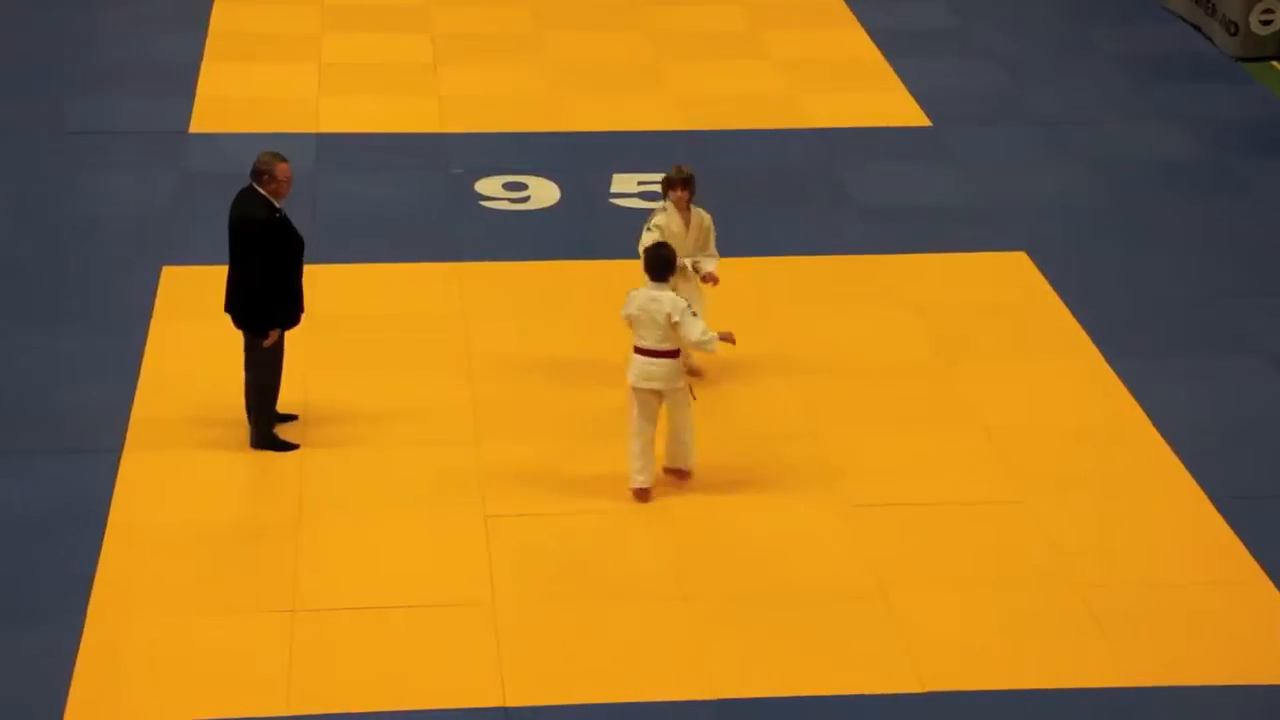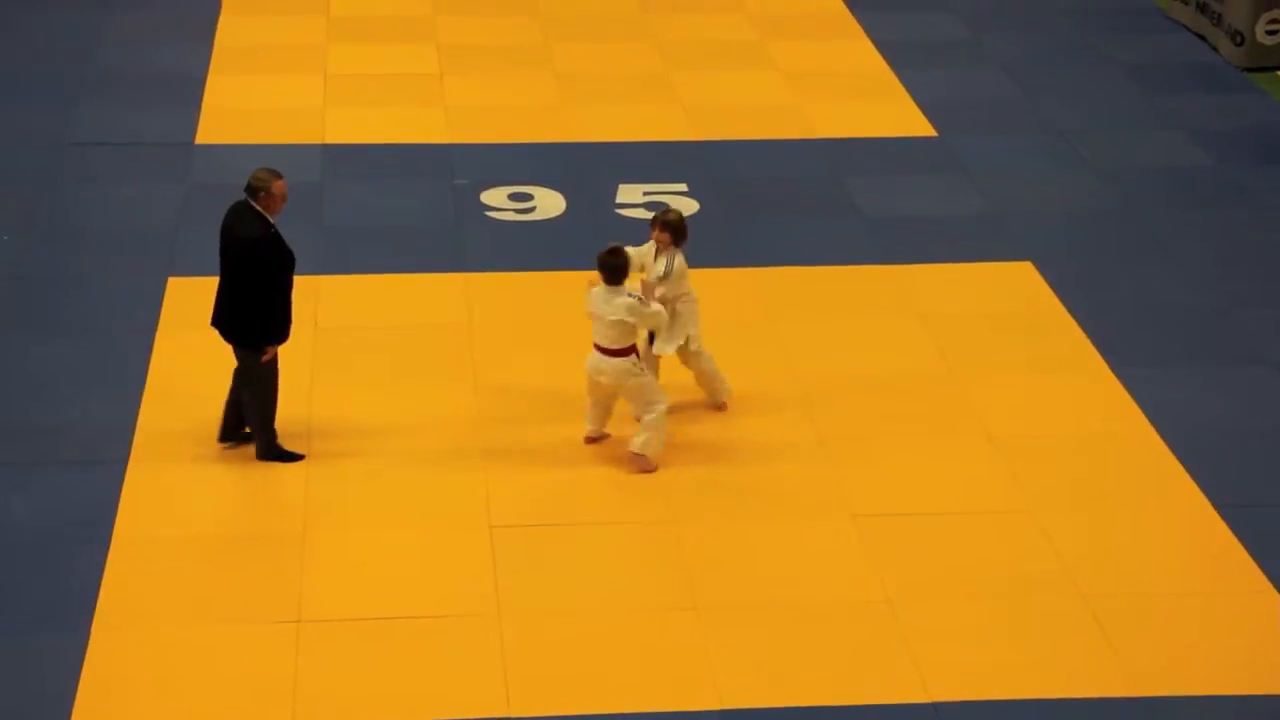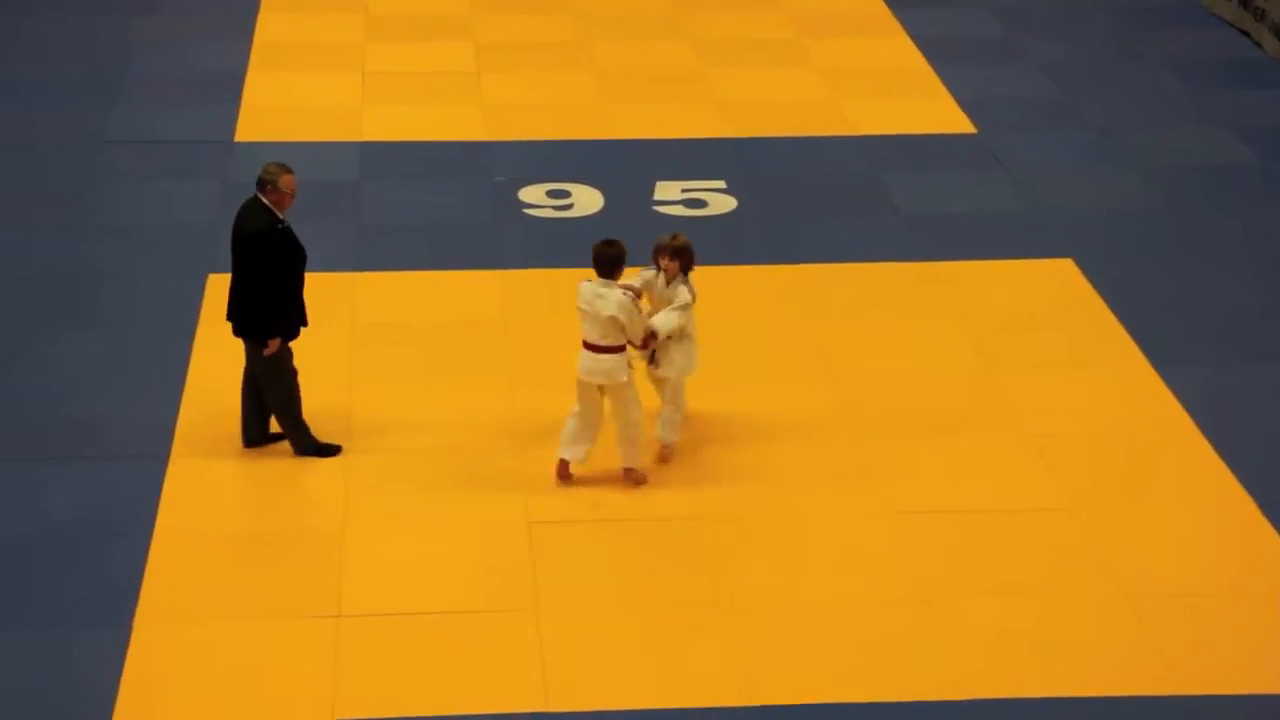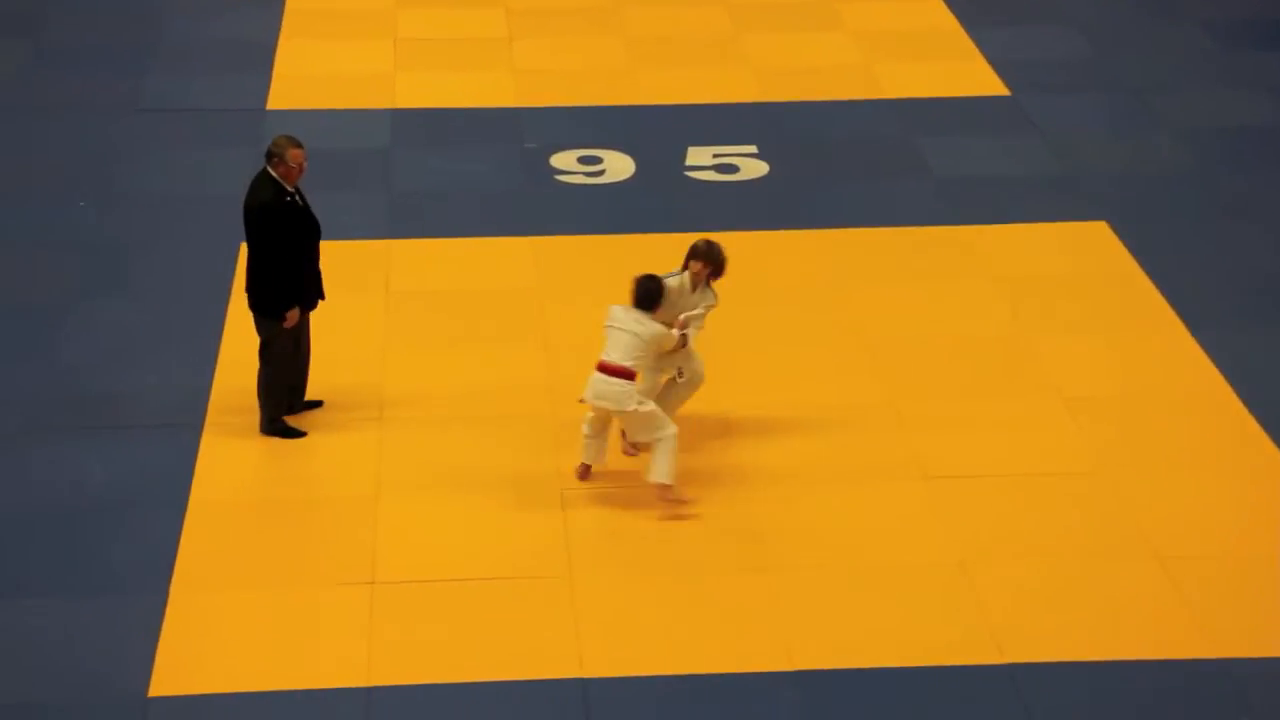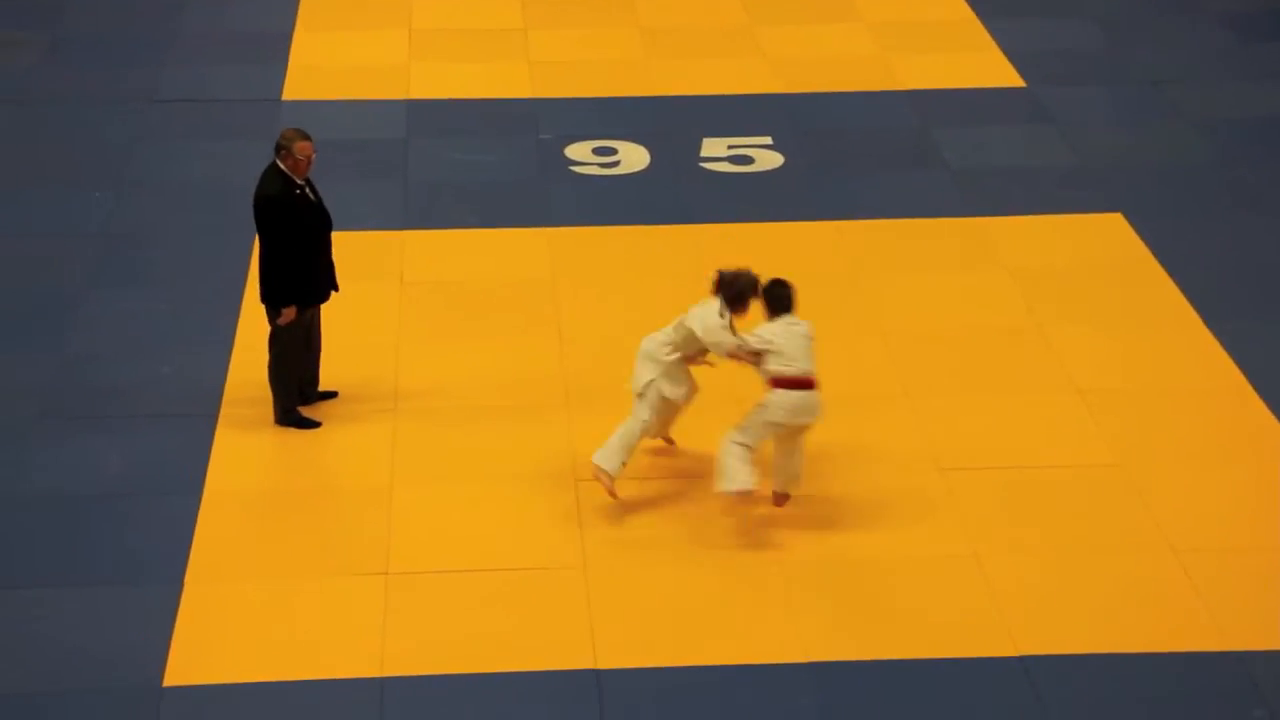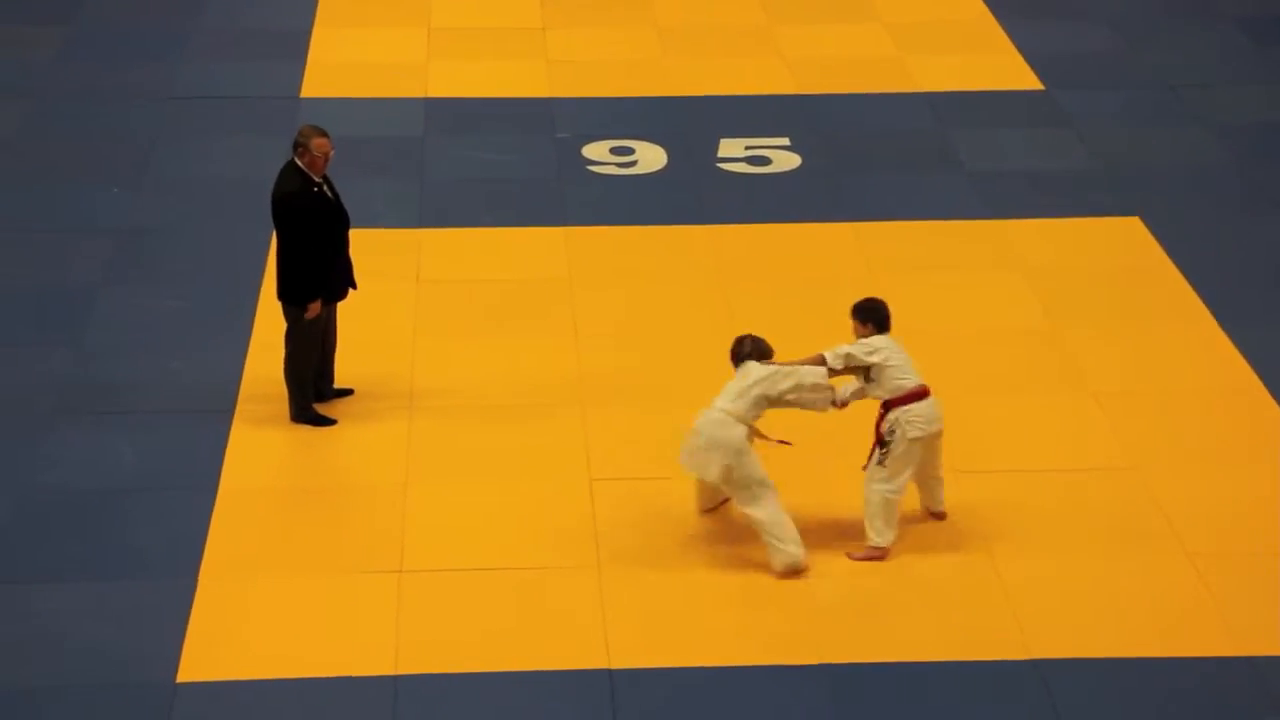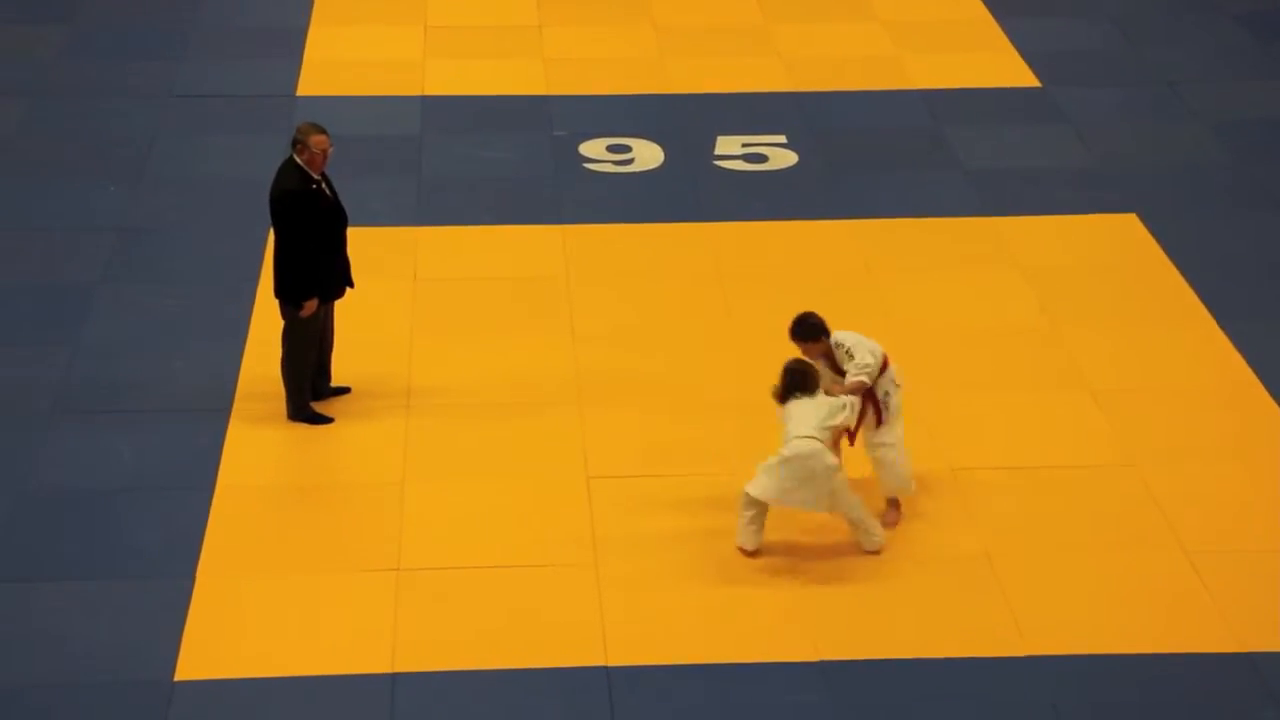
dt=0.5s
person 1, frame 1
left shoulder: (248, 197)
right shoulder: (261, 218)
right elbow: (262, 275)
right wrist: (271, 322)
left hip: (250, 300)
right hip: (260, 306)
left knee: (259, 364)
right knee: (265, 366)
left ankle: (263, 413)
right ankle: (262, 433)
person 1, frame 2
left shoulder: (238, 211)
right shoulder: (258, 237)
right elbow: (260, 292)
right wrist: (270, 337)
left hip: (237, 313)
right hip: (251, 322)
left knee: (248, 374)
right knee: (261, 380)
left ankle: (232, 429)
right ankle: (266, 445)
person 1, frame 3
left shoulder: (253, 209)
right shoulder: (260, 229)
right elbow: (260, 286)
right wrist: (270, 332)
left hip: (256, 314)
right hip: (262, 319)
left knee: (259, 373)
right knee: (281, 377)
left ankle: (254, 433)
right ankle: (302, 440)
person 1, frame 4
left shoulder: (279, 184)
right shoulder: (266, 201)
right elbow: (270, 259)
right wrist: (288, 303)
left hip: (291, 287)
right hip: (275, 294)
left knee: (297, 348)
right knee: (277, 354)
left ankle: (292, 400)
right ankle: (271, 419)
person 1, frame 5
left shoulder: (294, 176)
right shoulder: (274, 194)
right elbow: (278, 253)
left wrist: (310, 286)
right wrist: (287, 300)
left hip: (305, 279)
right hip: (287, 286)
left knee: (308, 341)
right knee: (287, 346)
left ankle: (307, 390)
right ankle: (286, 411)
person 1, frame 6
left shoulder: (313, 174)
right shoulder: (292, 191)
right elbow: (297, 249)
right wrist: (311, 295)
left hip: (322, 275)
right hip: (305, 283)
left knee: (325, 337)
right knee: (303, 344)
left ankle: (322, 388)
right ankle: (301, 408)
person 1, frame 7
left shoulder: (311, 171)
right shoulder: (290, 188)
right elbow: (295, 247)
right wrist: (307, 293)
left hip: (320, 273)
right hip: (302, 281)
left knee: (322, 337)
right knee: (300, 343)
left ankle: (319, 387)
right ankle: (298, 407)
person 2, frame 1
left shoulder: (633, 297)
right shoulder: (678, 302)
right elbow: (696, 339)
right wrist: (720, 337)
left hip: (641, 367)
right hip: (669, 368)
left knee: (642, 428)
right knee: (679, 420)
left ankle: (641, 483)
right ankle: (678, 465)
person 2, frame 2
left shoulder: (594, 296)
right shoulder: (632, 302)
right elbow: (658, 320)
right wrist: (649, 298)
left hip: (597, 361)
right hip: (624, 367)
left knee: (600, 398)
right knee: (655, 405)
left ankle: (594, 432)
right ankle: (640, 453)
person 2, frame 3
left shoulder: (583, 289)
right shoulder: (625, 301)
right elbow: (638, 336)
left hip: (588, 361)
right hip: (615, 365)
left knee: (584, 413)
right knee: (629, 416)
left ankle: (565, 461)
right ankle: (630, 468)
person 2, frame 4
left shoulder: (614, 313)
right shoulder: (658, 331)
right elbow: (672, 344)
right wrist: (678, 330)
left hip: (598, 382)
right hip: (623, 391)
left knee: (595, 423)
right knee: (665, 434)
left ankle: (586, 465)
right ankle: (664, 485)
person 2, frame 5
left shoulder: (765, 333)
right shoulder: (805, 328)
left hip: (784, 400)
right hip: (808, 399)
left knee: (736, 443)
right knee: (789, 445)
left ankle: (740, 489)
right ankle: (781, 489)
person 2, frame 6
left shoulder: (870, 347)
right shoulder: (885, 348)
left elbow: (827, 361)
right elbow: (863, 384)
left wrist: (786, 365)
right wrist: (835, 399)
left hip: (907, 418)
right hip: (927, 410)
left knee: (881, 479)
right knee: (926, 467)
left ankle: (878, 545)
right ankle: (936, 507)
person 2, frame 7
left shoulder: (847, 346)
right shoulder: (819, 352)
left elbow: (862, 381)
right elbow: (826, 384)
left wrist: (836, 391)
left hip: (878, 381)
right hip: (848, 388)
left knee: (881, 439)
left ankle: (893, 500)
person 3, frame 1
left shoulder: (702, 218)
right shoulder: (660, 218)
left elbow: (707, 251)
right elbow: (647, 248)
left wrist: (708, 271)
left hip: (687, 276)
left ankle: (685, 360)
person 3, frame 2
left shoulder: (672, 262)
right shoulder: (652, 248)
left elbow: (653, 291)
right elbow: (635, 256)
left hip: (678, 312)
left knee: (693, 357)
right knee: (649, 356)
left ankle: (719, 394)
person 3, frame 3
left shoulder: (685, 292)
right shoulder: (653, 276)
left elbow: (670, 320)
right elbow: (634, 285)
right wrist: (631, 289)
left hip: (678, 338)
right hip: (656, 333)
left knee: (674, 384)
right knee: (656, 376)
left ankle: (667, 440)
right ankle: (669, 405)
person 3, frame 4
left shoulder: (708, 296)
right shoulder: (672, 283)
left elbow: (693, 324)
left wrist: (683, 338)
left hip: (679, 340)
left knee: (693, 377)
right knee: (648, 385)
right ankle: (631, 435)
person 3, frame 5
left shoulder: (722, 314)
right shoulder: (713, 311)
left elbow: (726, 343)
right elbow: (723, 343)
left hip: (671, 358)
right hip: (659, 357)
left knee: (685, 389)
right knee: (644, 416)
left ankle: (660, 429)
right ankle: (605, 468)
person 3, frame 6
left shoulder: (746, 375)
right shoulder: (768, 374)
left hip: (704, 429)
right hip: (727, 439)
left knee: (711, 463)
right knee: (761, 494)
left ankle: (710, 500)
right ankle: (789, 558)
person 3, frame 7
left shoulder: (786, 407)
right shoulder: (833, 404)
left hip: (790, 458)
right hip: (818, 458)
left knee: (755, 493)
right knee: (845, 502)
left ankle: (748, 542)
right ankle: (872, 541)
